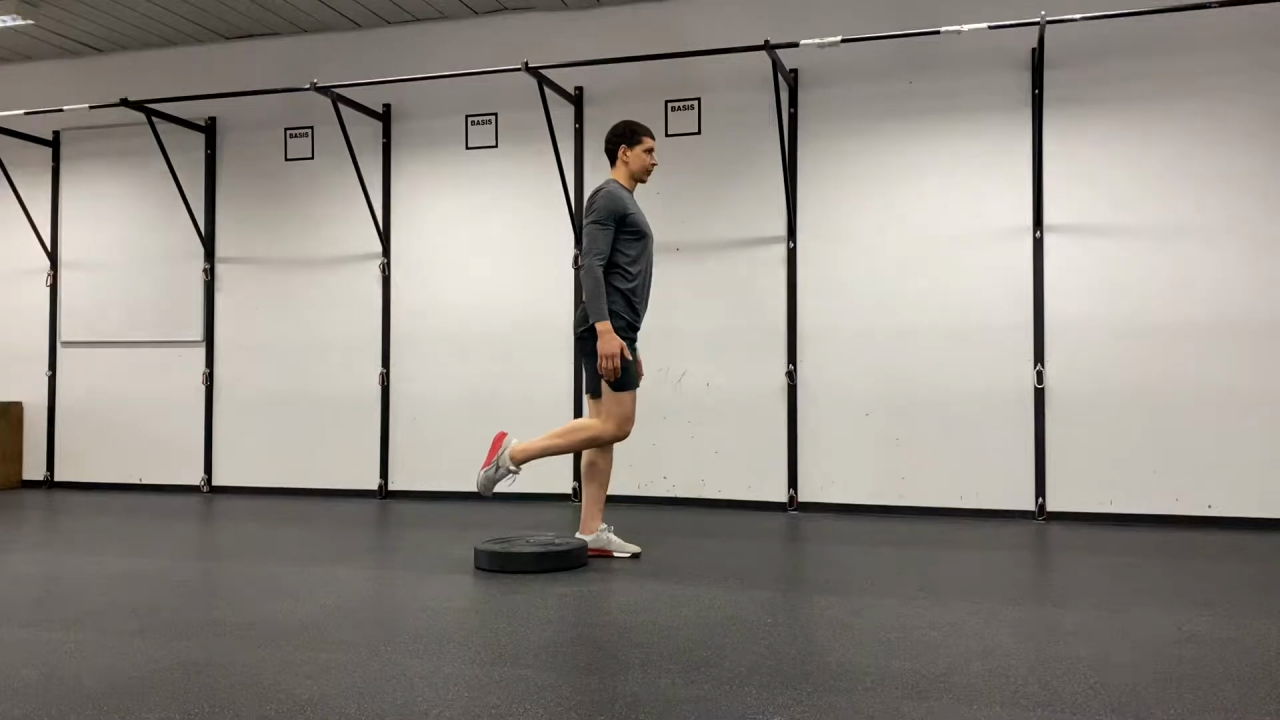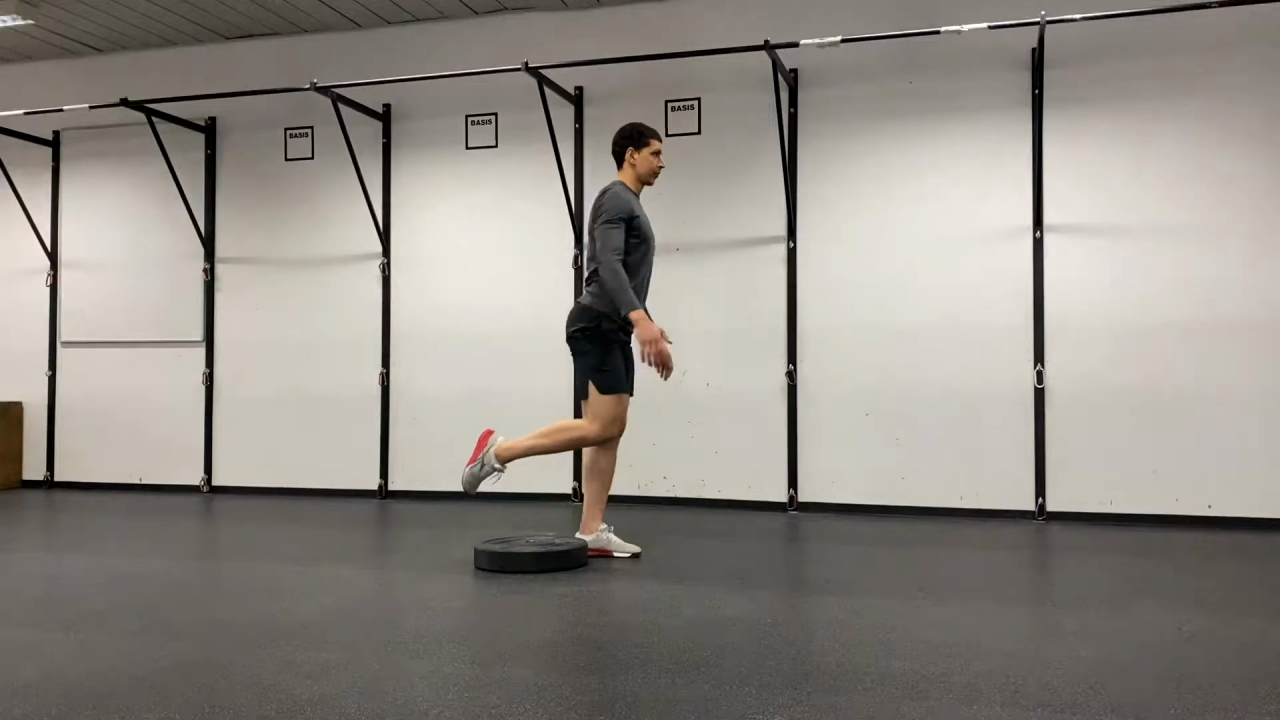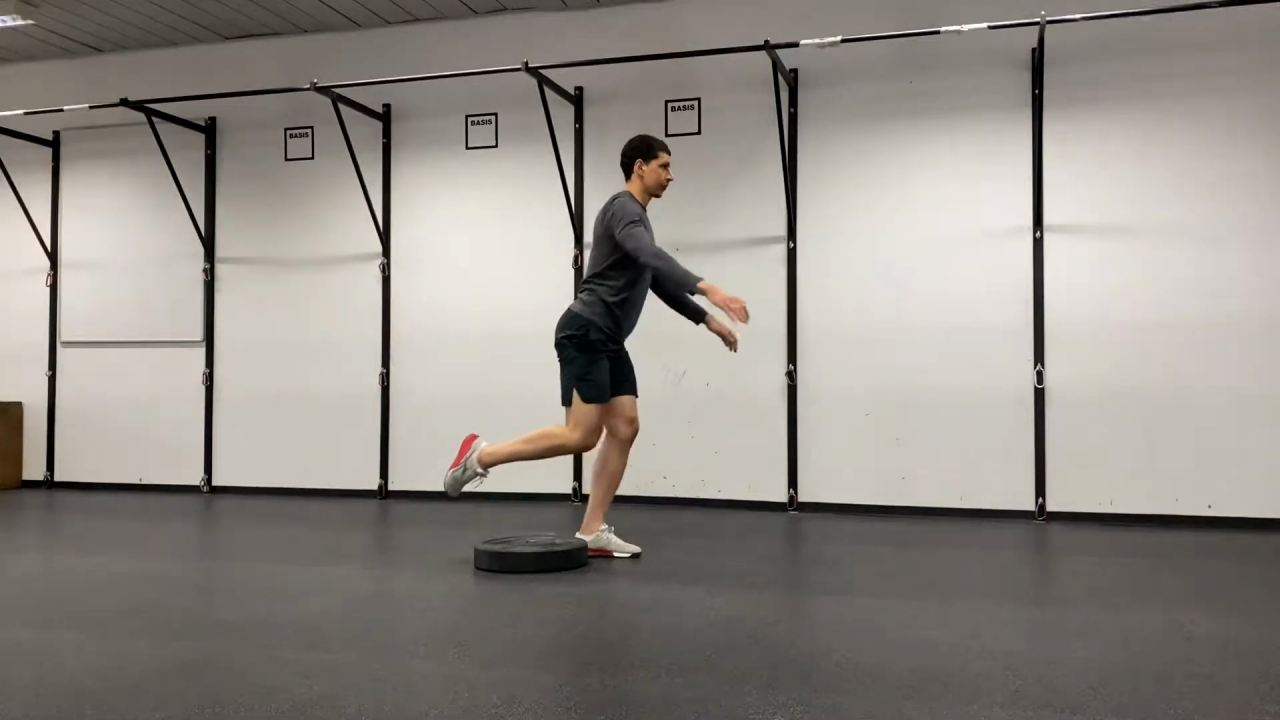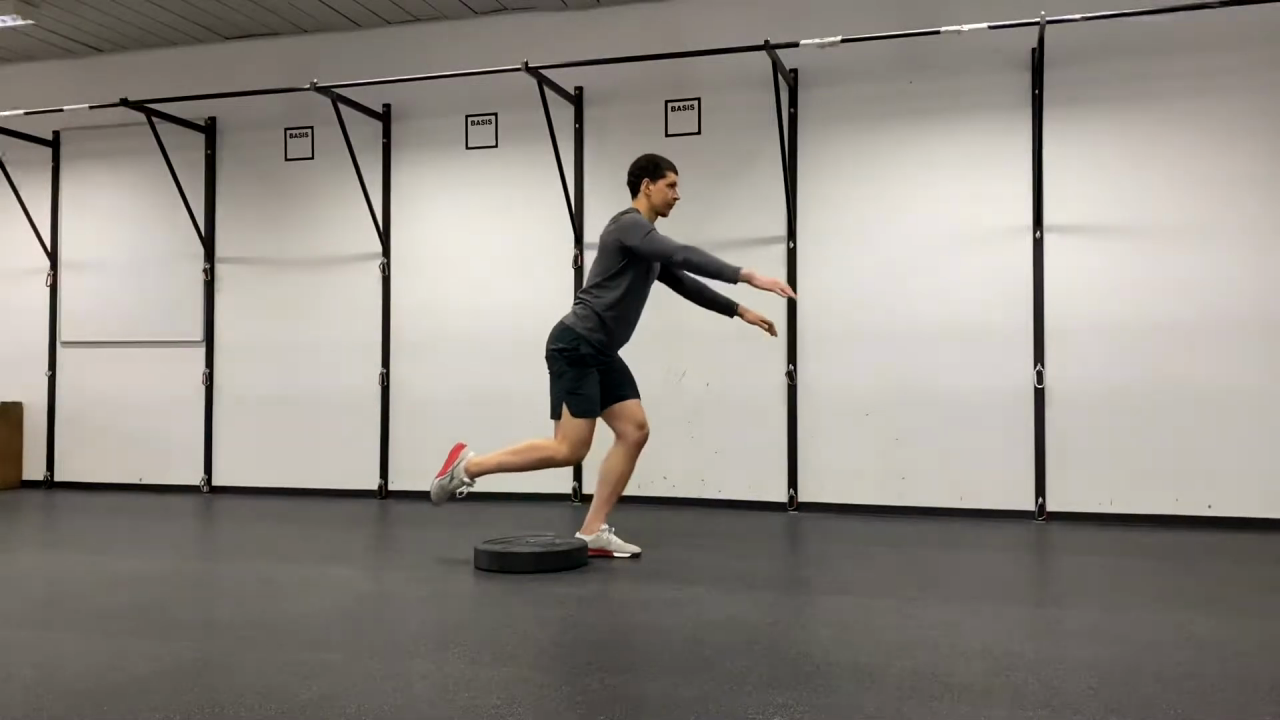
dt=0.3s
person 1, frame 1
left shoulder: (625, 205)
right shoulder: (608, 198)
right elbow: (591, 267)
left wrist: (628, 343)
right wrist: (606, 329)
left hip: (616, 329)
right hip: (606, 327)
left knee: (605, 429)
right knee: (614, 426)
left ankle: (591, 532)
right ankle: (513, 453)
person 1, frame 2
left shoulder: (629, 206)
right shoulder: (616, 199)
right elbow: (608, 265)
left wrist: (648, 333)
right wrist: (640, 319)
left hip: (611, 330)
right hip: (599, 326)
left knee: (610, 430)
right knee: (601, 427)
left ankle: (592, 532)
right ankle: (500, 451)
person 1, frame 3
left shoulder: (635, 218)
right shoulder: (622, 209)
left elbow: (660, 280)
right elbow: (651, 258)
left wrist: (707, 320)
right wrist: (708, 288)
left hip: (607, 340)
right hip: (584, 334)
left knee: (625, 428)
right knee: (580, 436)
left ankle: (593, 531)
right ankle: (479, 456)
person 1, frame 4
left shoulder: (643, 238)
right shoulder: (629, 225)
left elbow: (683, 282)
right elbow: (683, 256)
left wrist: (739, 311)
right wrist: (748, 276)
left hip: (600, 351)
right hip: (576, 346)
left knee: (634, 431)
right knee: (569, 450)
left ankle: (593, 531)
right ankle: (468, 466)
